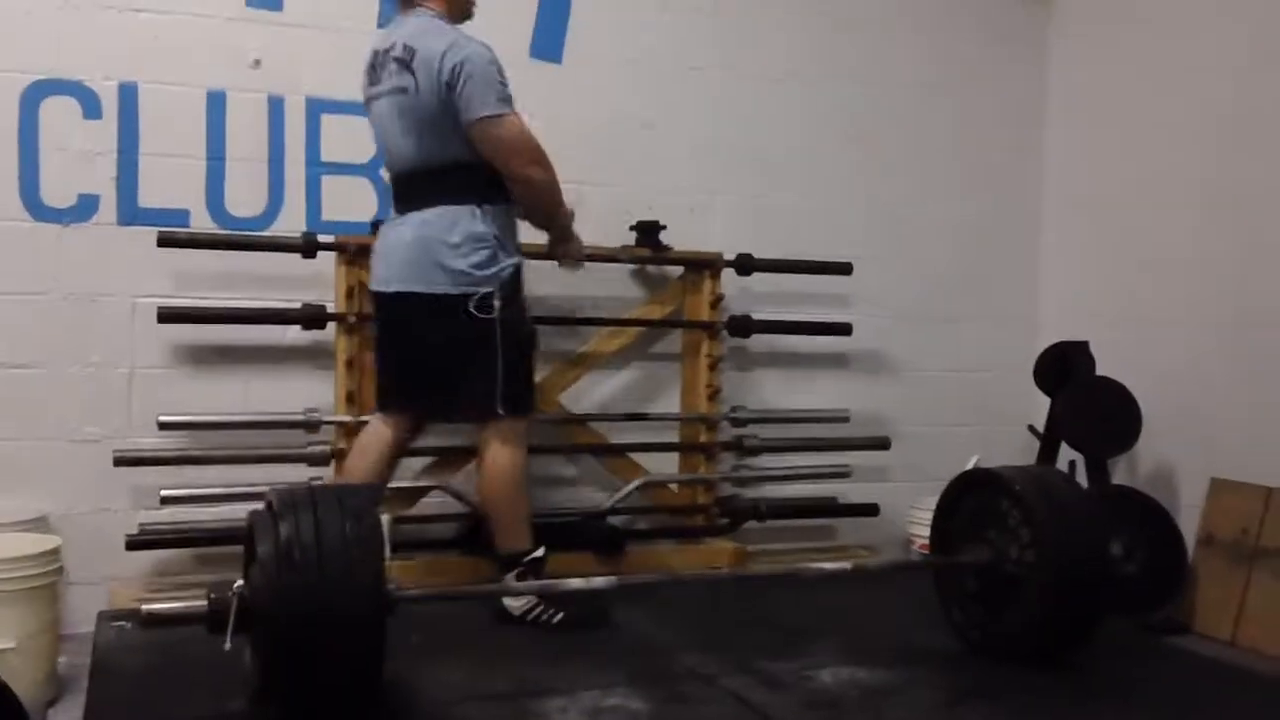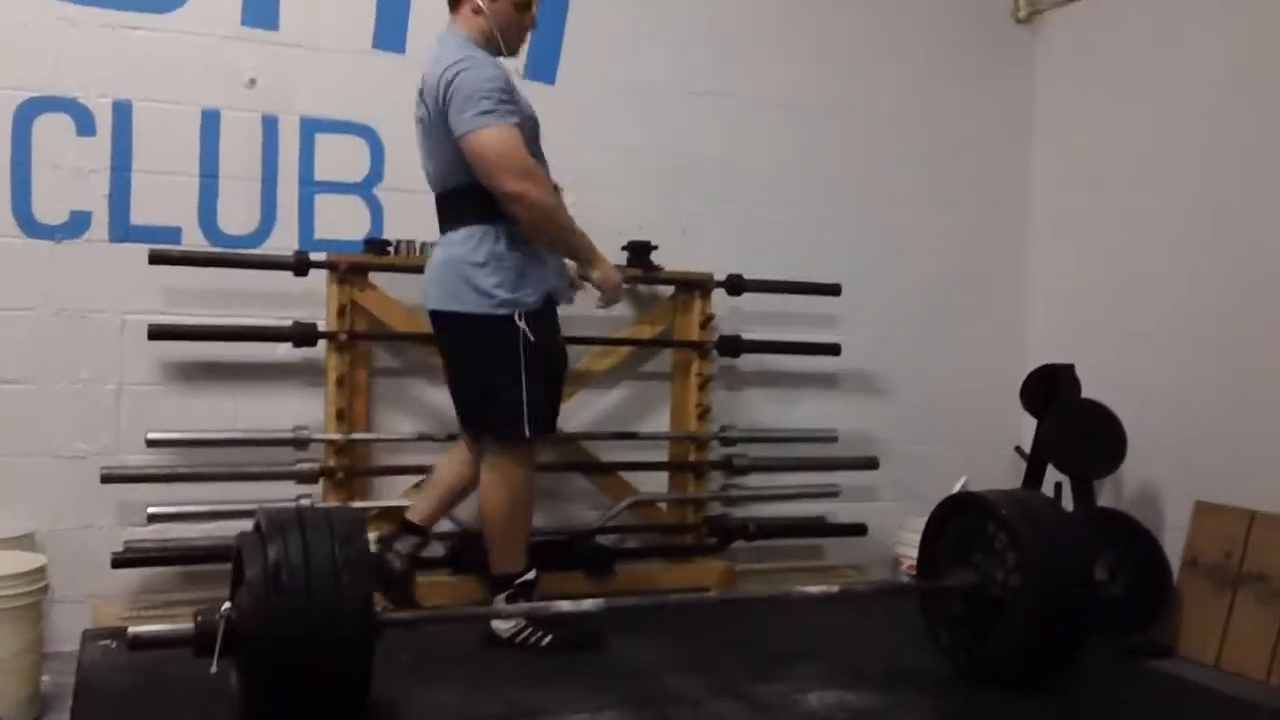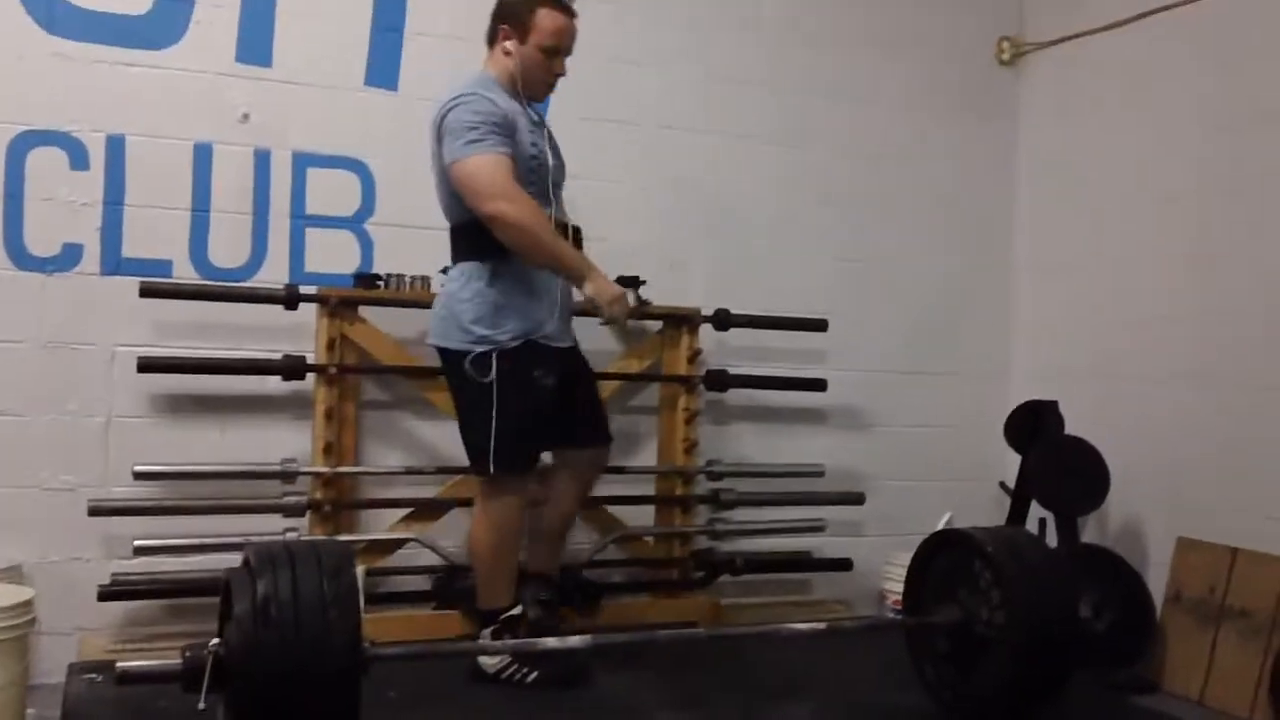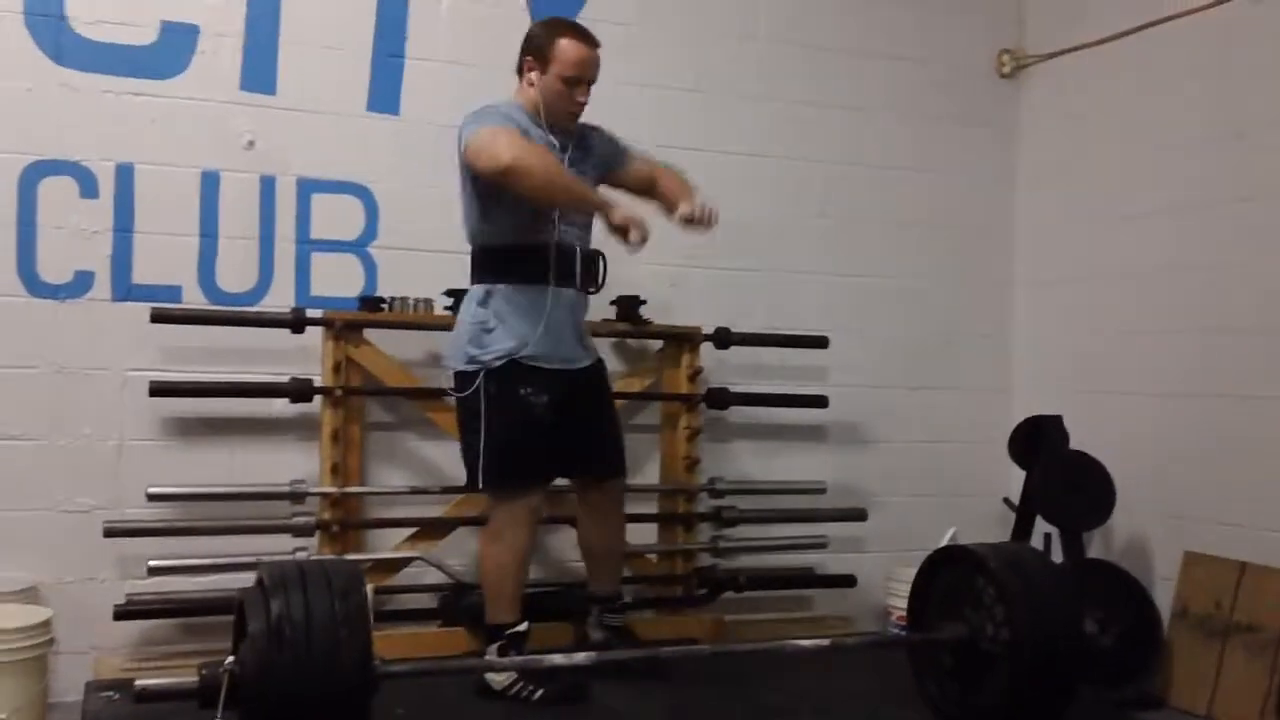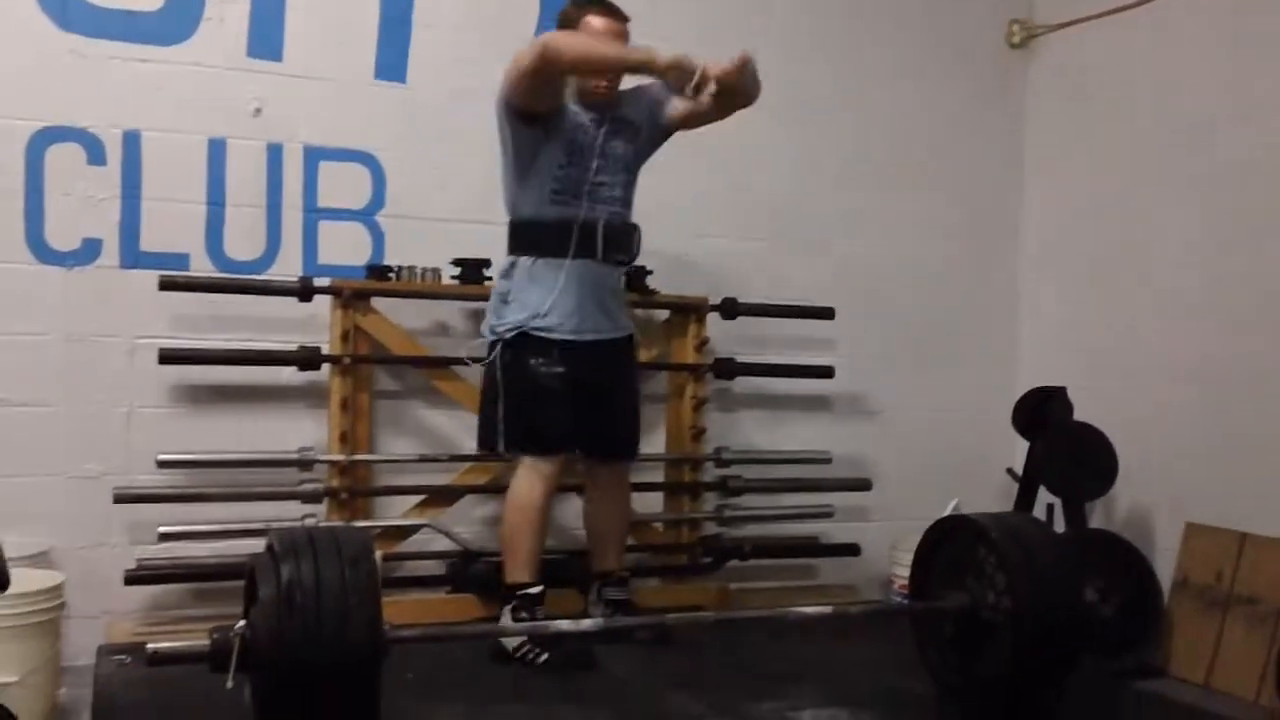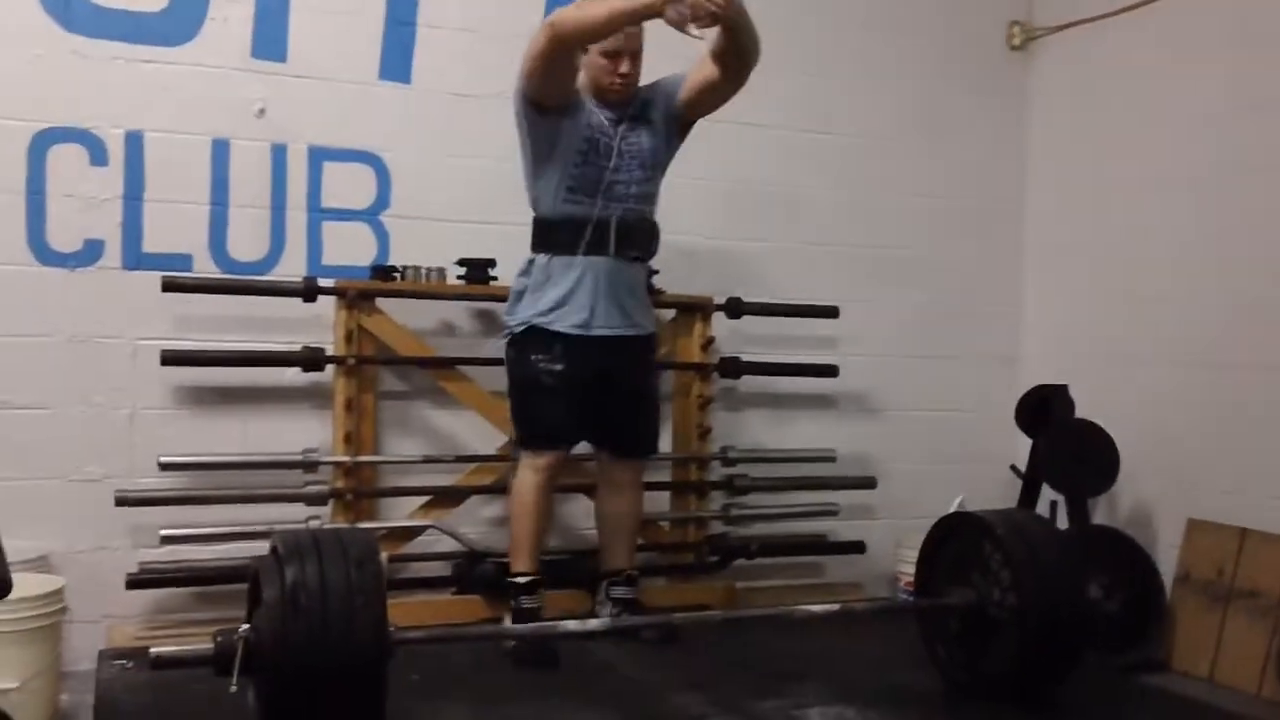
dt=0.2s
person 1, frame 1
left shoulder: (386, 55)
right shoulder: (460, 51)
right elbow: (523, 162)
left wrist: (537, 210)
right wrist: (563, 230)
left hip: (405, 261)
right hip: (462, 265)
left knee: (398, 418)
right knee: (502, 424)
right ankle: (523, 580)
person 1, frame 2
left shoulder: (467, 73)
right shoulder: (473, 72)
right elbow: (517, 181)
left wrist: (560, 255)
right wrist: (588, 257)
left hip: (492, 283)
right hip: (497, 285)
left knee: (491, 438)
right knee: (514, 444)
left ankle: (403, 540)
right ankle: (513, 604)
person 1, frame 3
left shoulder: (530, 119)
right shoulder: (475, 108)
right elbow: (498, 206)
left wrist: (582, 275)
right wrist: (587, 276)
left hip: (543, 324)
right hip: (492, 329)
left knee: (584, 452)
right knee: (507, 480)
left ankle: (532, 591)
right ankle: (498, 640)
person 1, frame 4
left shoulder: (584, 140)
right shoulder: (493, 127)
left elbow: (650, 168)
right elbow: (507, 161)
left wrist: (683, 198)
right wrist: (607, 206)
left hip: (572, 350)
right hip: (506, 351)
left knee: (604, 484)
right knee: (517, 500)
left ankle: (607, 619)
right ankle: (504, 656)
person 1, frame 5
left shoulder: (637, 112)
right shoulder: (533, 106)
left elbow: (725, 97)
left wrist: (734, 74)
right wrist: (659, 63)
left hip: (607, 325)
right hip: (535, 320)
left knee: (610, 464)
right knee: (541, 462)
left ankle: (609, 597)
right ankle: (522, 616)
person 1, frame 6
left shoulder: (661, 109)
right shoulder: (555, 107)
left elbow: (736, 66)
left hip: (628, 323)
right hip: (552, 319)
left knee: (625, 463)
right knee: (542, 457)
left ankle: (618, 596)
right ankle: (523, 602)
